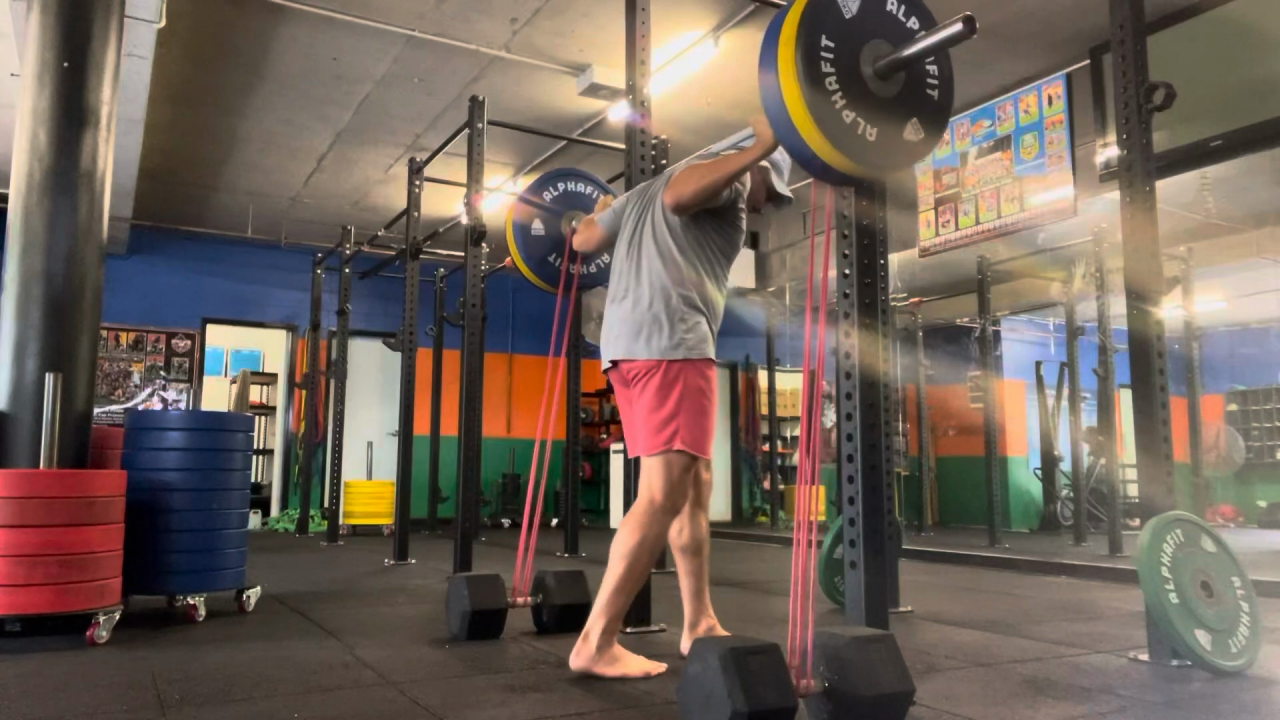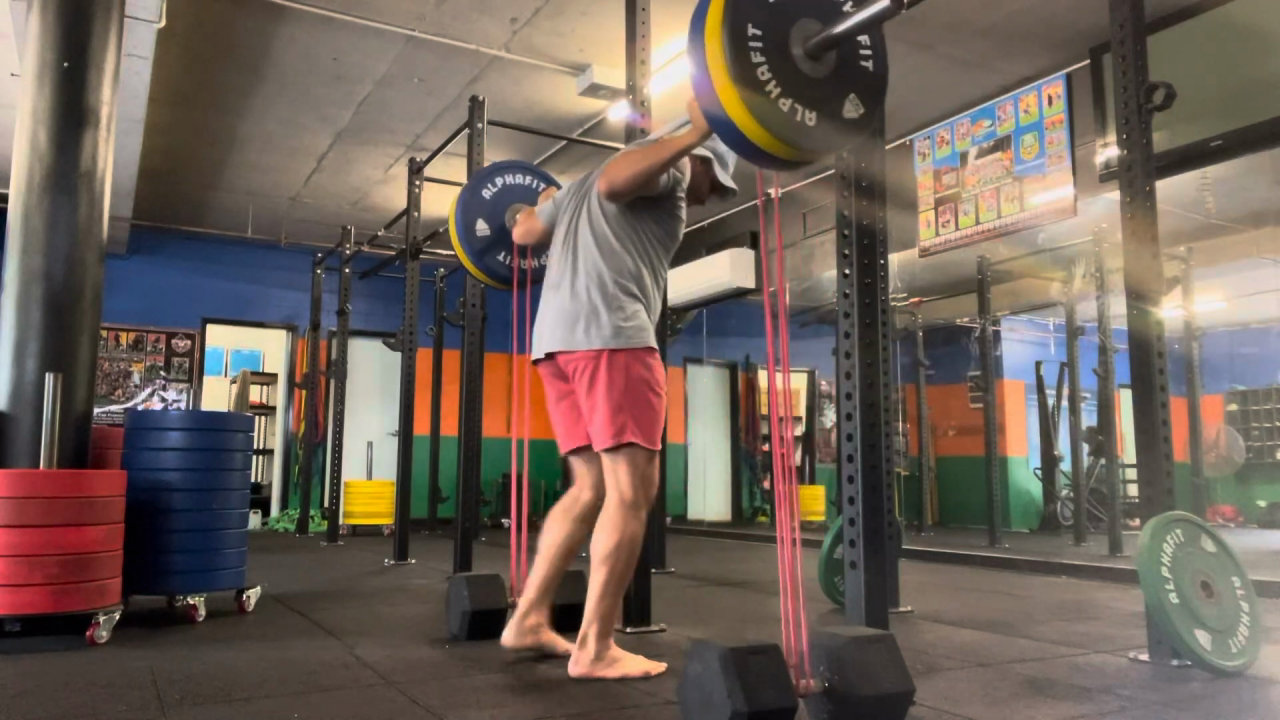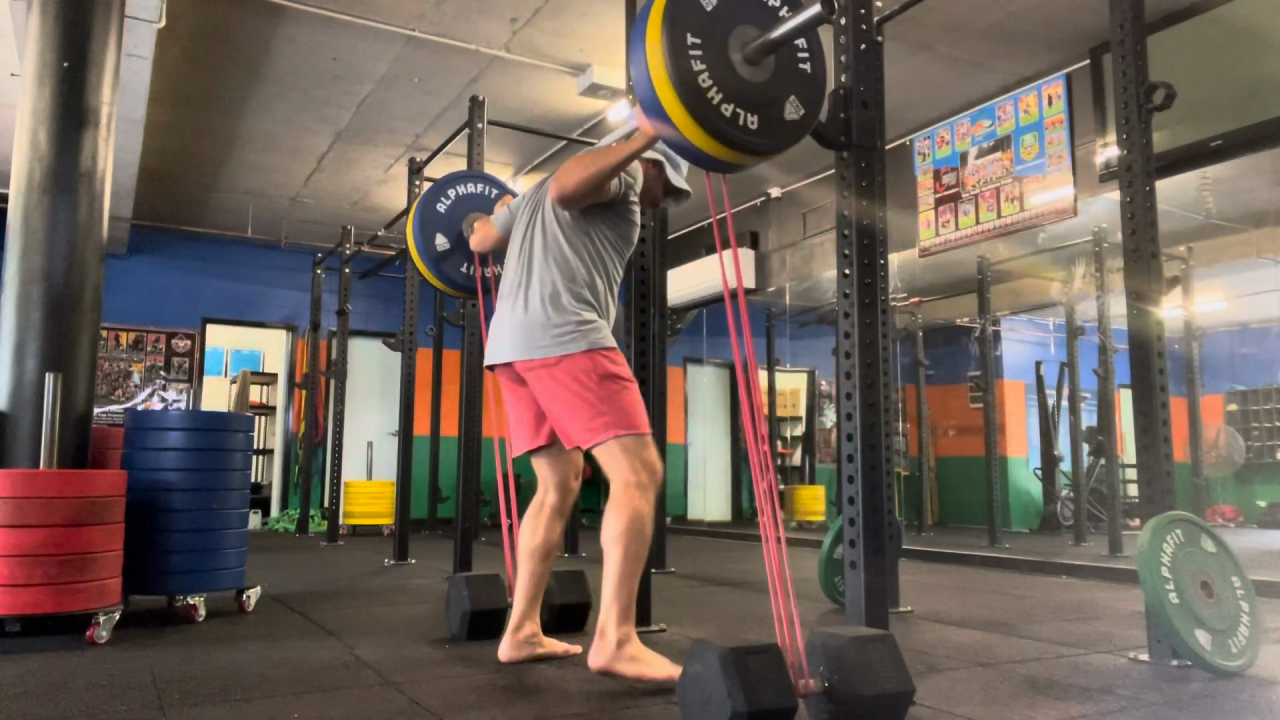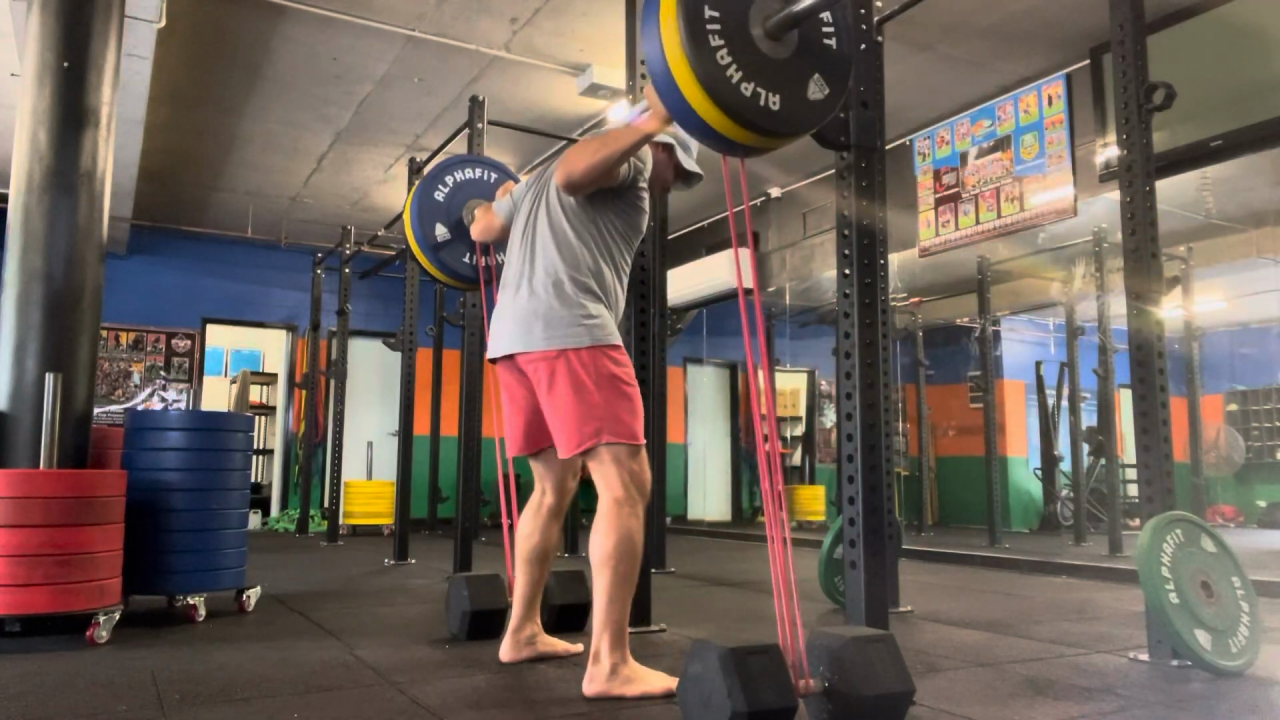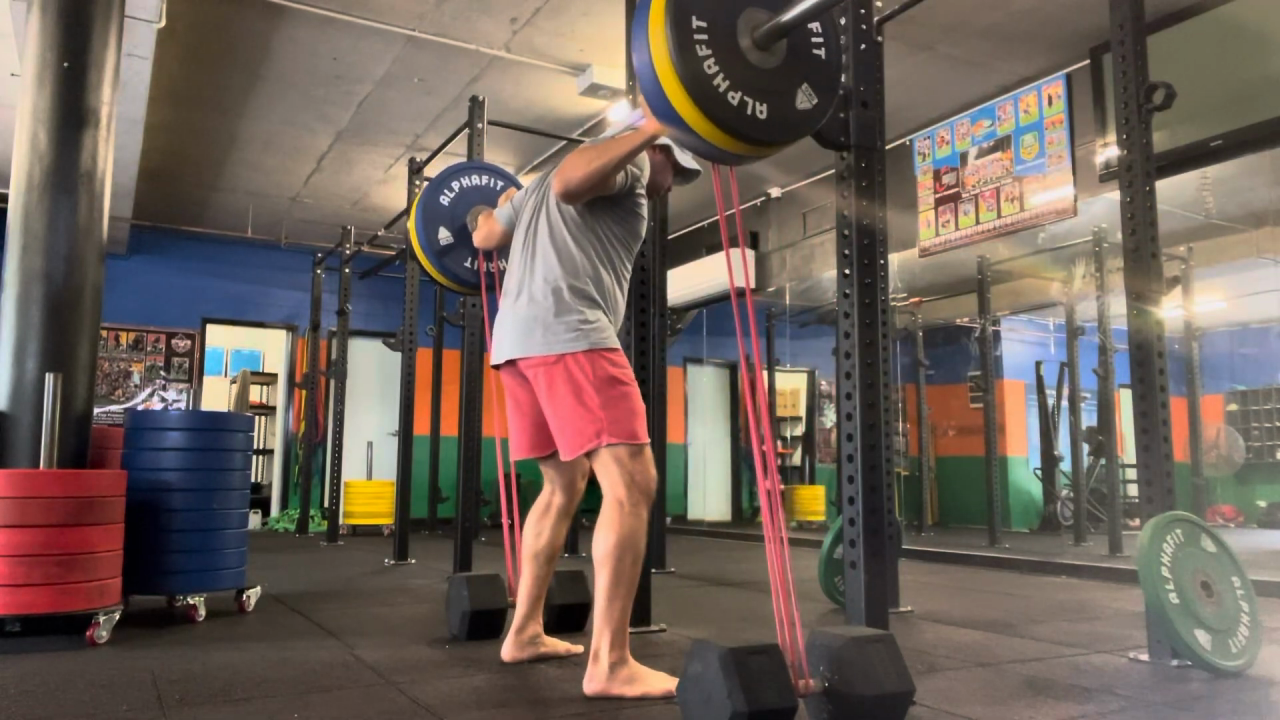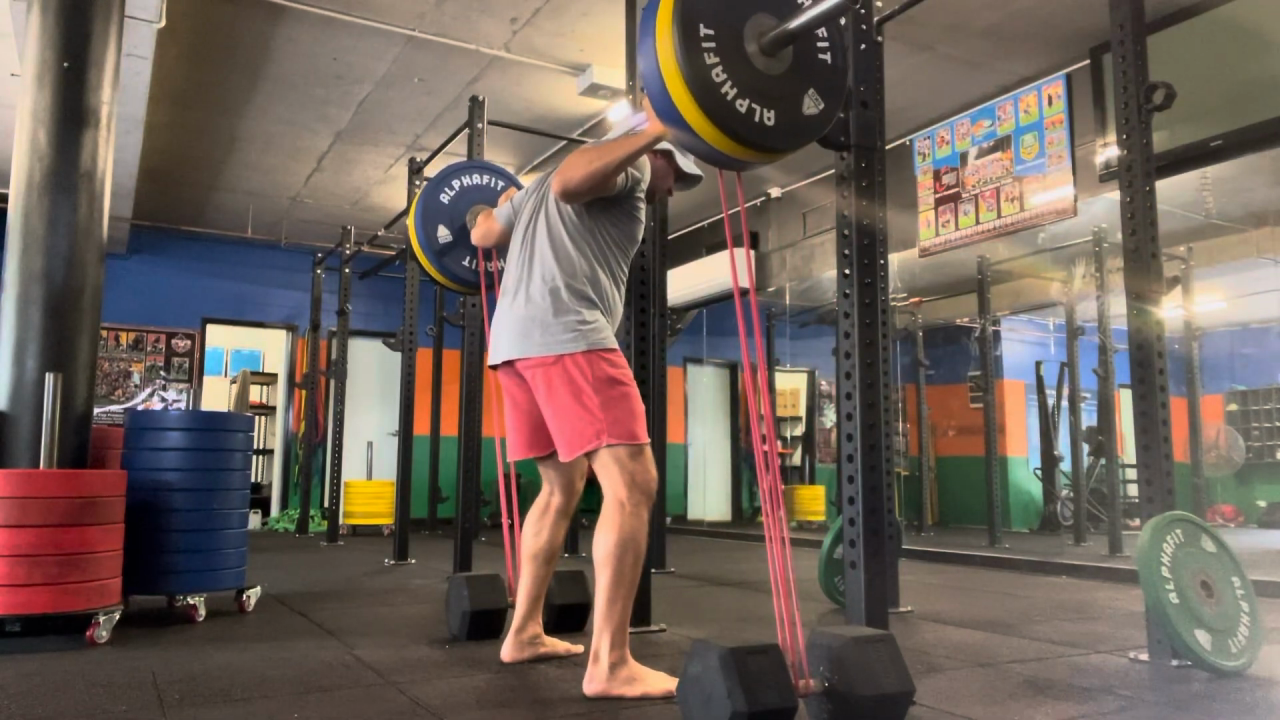
dt=0.7s
person 1, frame 1
left shoulder: (644, 192)
right shoulder: (726, 173)
left elbow: (584, 239)
right elbow: (681, 194)
left wrist: (601, 212)
right wrist: (764, 144)
left hip: (628, 345)
right hip: (670, 342)
left knee: (694, 485)
right knee: (664, 495)
left ankle: (700, 625)
right ankle: (597, 642)
person 1, frame 2
left shoulder: (581, 187)
right shoulder: (672, 165)
left elbow: (524, 231)
right elbow: (614, 181)
left wrist: (542, 202)
right wrist: (698, 130)
left hip: (558, 337)
right hip: (609, 332)
left knee: (595, 485)
right knee: (633, 488)
left ankle: (528, 619)
right ankle: (595, 648)
person 1, frame 3
left shoulder: (534, 195)
right shoulder: (624, 169)
left elbow: (481, 239)
right elbow: (565, 187)
left wrist: (502, 211)
right wrist: (647, 133)
left hip: (516, 343)
right hip: (567, 338)
left knee: (561, 486)
right knee: (637, 472)
left ankle: (523, 630)
right ankle: (615, 640)
person 1, frame 4
left shoulder: (540, 179)
right shoulder: (632, 154)
left elbow: (482, 229)
right elbow: (572, 172)
left wrist: (505, 198)
right wrist: (656, 119)
left hip: (516, 335)
right hip: (570, 330)
left knee: (555, 486)
right knee: (626, 484)
left ankle: (522, 632)
right ankle: (609, 664)
person 1, frame 5
left shoulder: (539, 184)
right shoulder: (630, 158)
left elbow: (484, 235)
right elbow: (569, 181)
left wrist: (505, 202)
right wrist: (652, 126)
left hip: (520, 338)
right hip: (569, 334)
left knee: (565, 484)
right knee: (632, 482)
left ankle: (525, 631)
right ankle: (610, 664)
person 1, frame 6
left shoulder: (536, 188)
right shoulder: (632, 161)
left elbow: (482, 234)
right elbow: (567, 182)
left wrist: (504, 202)
right wrist: (655, 128)
left hip: (517, 339)
right hip: (566, 335)
left knee: (563, 485)
right knee: (632, 484)
left ankle: (525, 631)
right ankle: (610, 664)
